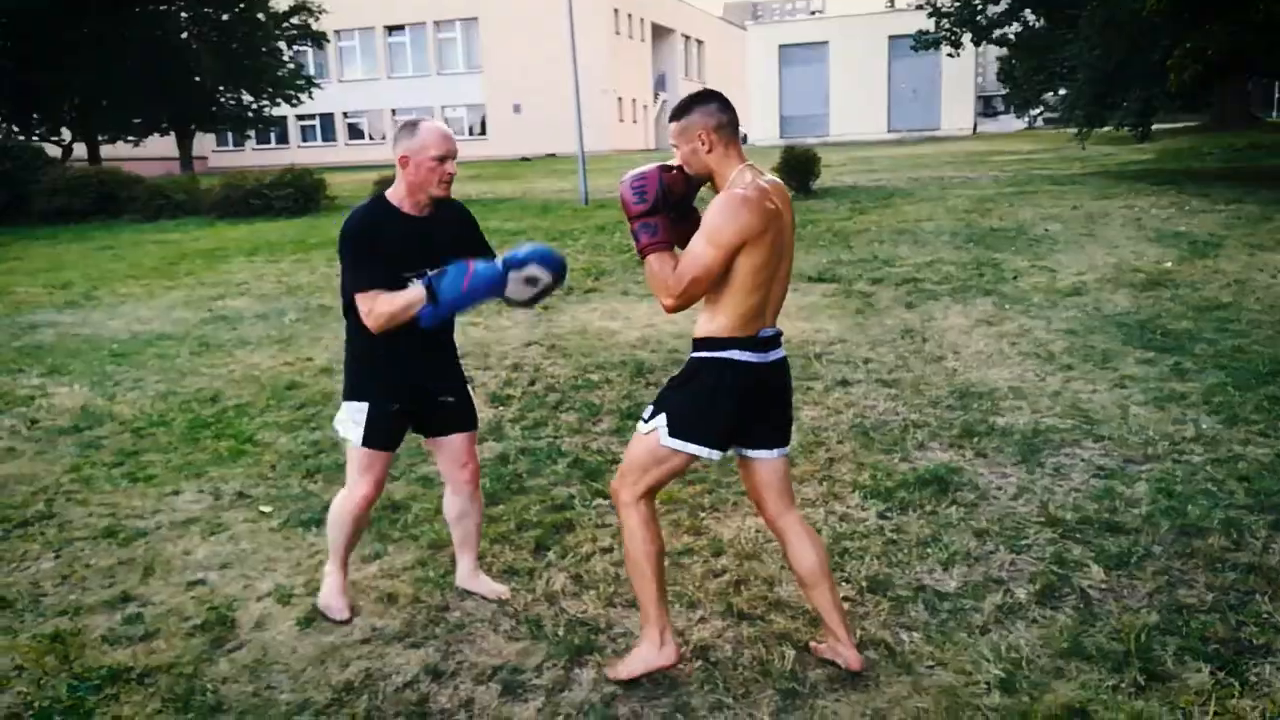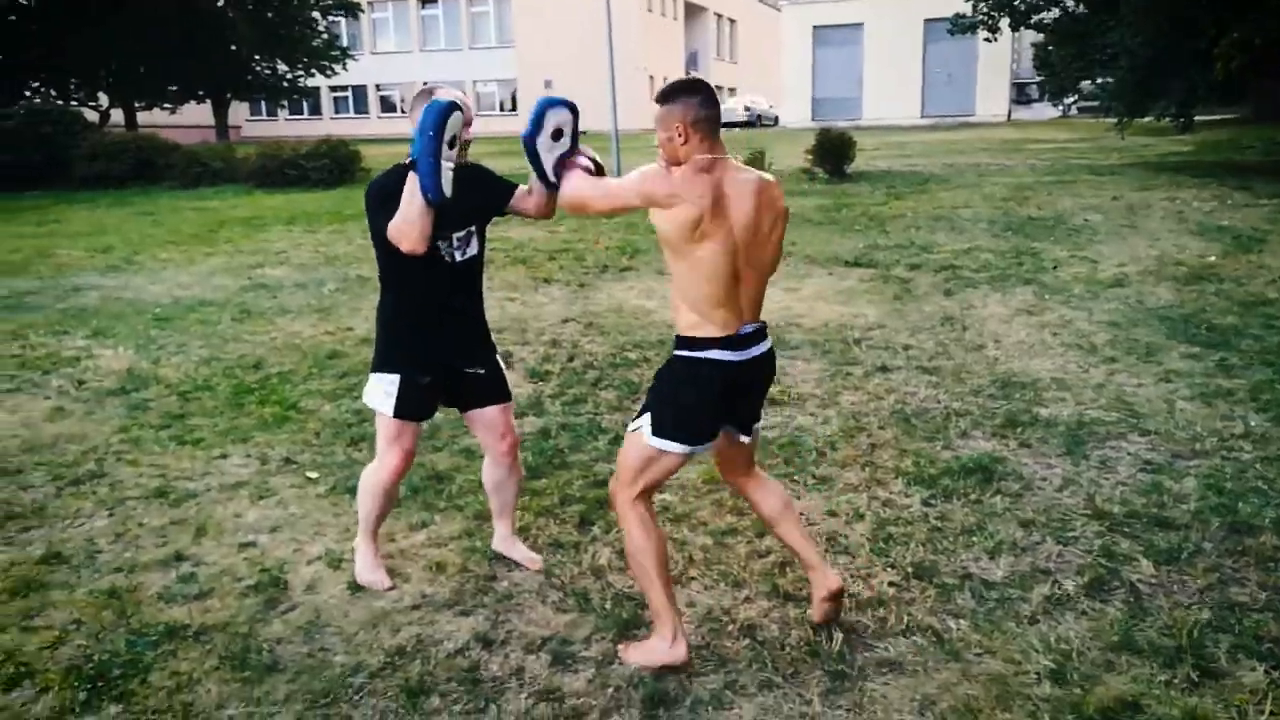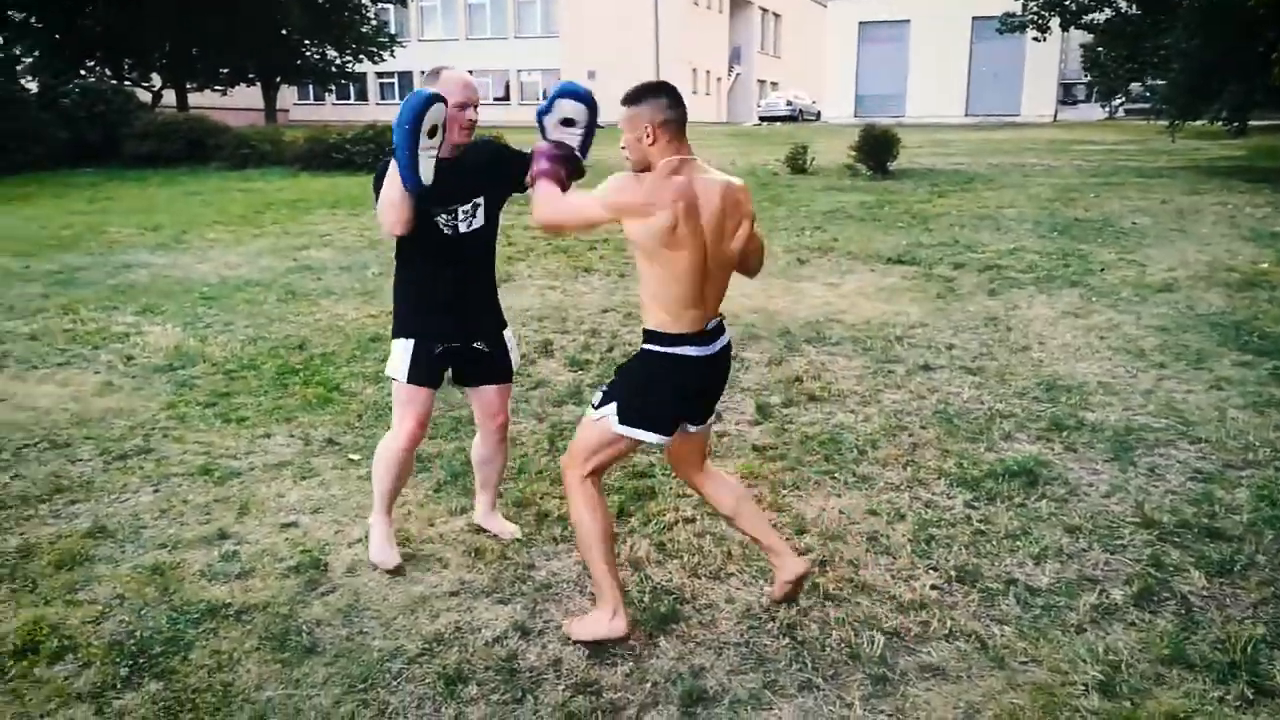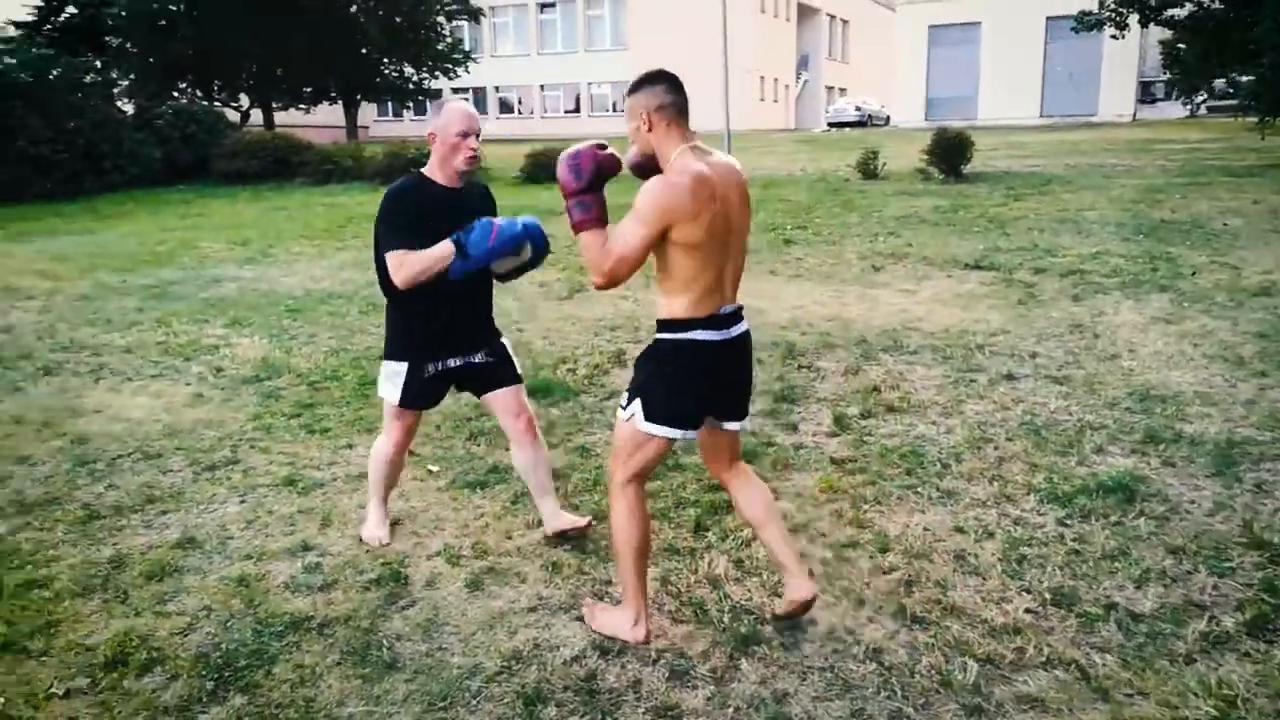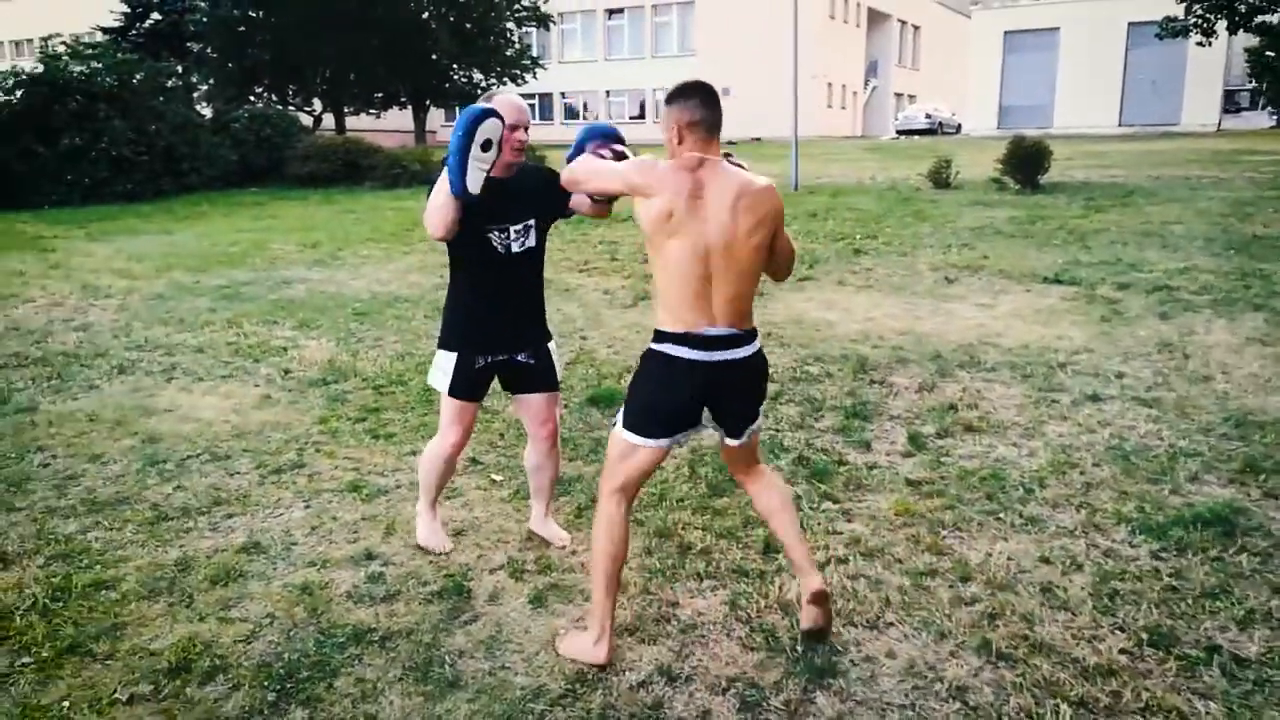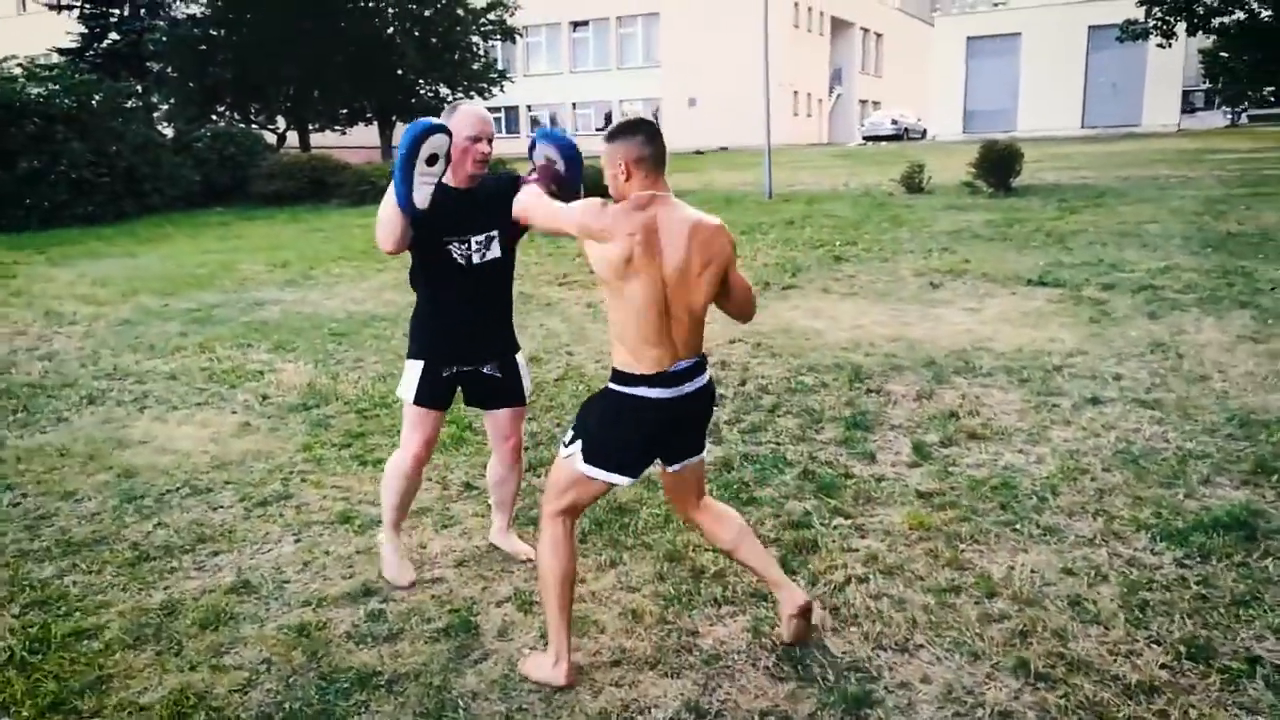
dt=0.4s
person 1, frame 1
left shoulder: (737, 203)
right shoulder: (772, 191)
left elbow: (673, 294)
left wrist: (647, 219)
right wrist: (678, 213)
left hip: (721, 370)
right hip: (766, 365)
left knee: (629, 490)
right knee: (779, 509)
left ankle: (656, 640)
right ankle: (841, 642)
person 1, frame 2
left shoulder: (671, 186)
right shoulder: (768, 191)
left elbow: (575, 200)
left wrist: (575, 165)
left hip: (701, 367)
right hip: (754, 355)
left knee: (628, 492)
right knee: (742, 473)
left ankle: (667, 637)
right ankle: (822, 575)
person 1, frame 3
left shoulder: (638, 191)
right shoulder: (731, 192)
left elbow: (547, 215)
right elbow: (751, 263)
left wrist: (544, 165)
left hip: (665, 362)
right hip: (711, 352)
left knee: (579, 469)
right knee: (693, 467)
left ankle: (609, 611)
right ankle: (785, 560)
person 1, frame 4
left shoulder: (669, 189)
right shoulder: (730, 170)
left elbow: (603, 273)
left wrist: (582, 195)
left hip: (684, 350)
right hip: (731, 341)
left knee: (624, 476)
right knee: (727, 466)
left ankle: (632, 616)
right ankle: (796, 578)
person 1, frame 5
left shoulder: (655, 177)
right shoulder: (763, 192)
left elbow: (574, 176)
right elbow: (782, 268)
left wrist: (603, 154)
left hip: (675, 362)
right hip: (740, 360)
left knee: (615, 491)
right knee: (748, 468)
left ankle: (595, 636)
right ankle: (807, 577)
person 1, frame 6
left shoulder: (615, 220)
right shoulder: (713, 231)
left elbow: (526, 208)
right elbow: (744, 310)
left wrist: (536, 180)
left hip: (633, 403)
right hip: (692, 389)
left knee: (556, 511)
right knee: (693, 505)
left ankle: (556, 657)
right ankle: (787, 593)
person 2, frame 1
left shoulder: (455, 217)
right shoulder: (364, 226)
left elbow: (488, 272)
right elbow: (375, 316)
right wrist: (432, 291)
left hip: (439, 368)
right hip: (379, 378)
left knee: (464, 471)
right knee: (365, 487)
left ankle: (467, 568)
right ankle: (334, 576)
person 2, frame 2
left shoulder: (472, 180)
right shoulder: (386, 189)
left elbow: (539, 206)
right elbow: (412, 242)
right wrist: (424, 167)
left hip: (469, 343)
right hip: (407, 350)
left knee: (503, 442)
right knee: (394, 458)
left ankle: (504, 535)
right ankle: (365, 547)
person 2, frame 3
left shoulder: (488, 157)
right shoulder: (399, 166)
right elbow: (396, 224)
right wrist: (408, 149)
left hip: (482, 319)
right hip: (422, 323)
left knee: (496, 422)
right knee: (409, 429)
left ankle: (485, 509)
right ankle: (380, 523)
person 2, frame 4
left shoulder: (479, 196)
right shoulder: (403, 198)
left elbow: (498, 257)
right elbow: (401, 274)
left wrist: (518, 247)
right wrist: (459, 247)
left hip: (479, 337)
right hip: (418, 343)
left knee: (521, 422)
right knee: (398, 435)
left ankle: (552, 512)
right ankle: (376, 509)
person 2, frame 5
left shoulder: (537, 181)
right shoulder: (456, 183)
left elbow: (598, 207)
right elbow: (438, 229)
right wrist: (460, 161)
left hip: (528, 333)
right hip: (469, 336)
left knee: (545, 429)
right knee: (453, 436)
left ankle: (541, 515)
right ankle: (426, 511)
person 2, frame 6
left shoulder: (504, 189)
right shoulder: (423, 196)
right elbow: (390, 243)
right wrist: (406, 176)
left hip: (495, 344)
right hip: (437, 346)
left knee: (509, 443)
right knee: (415, 448)
left ankle: (501, 529)
right ankle: (390, 537)
